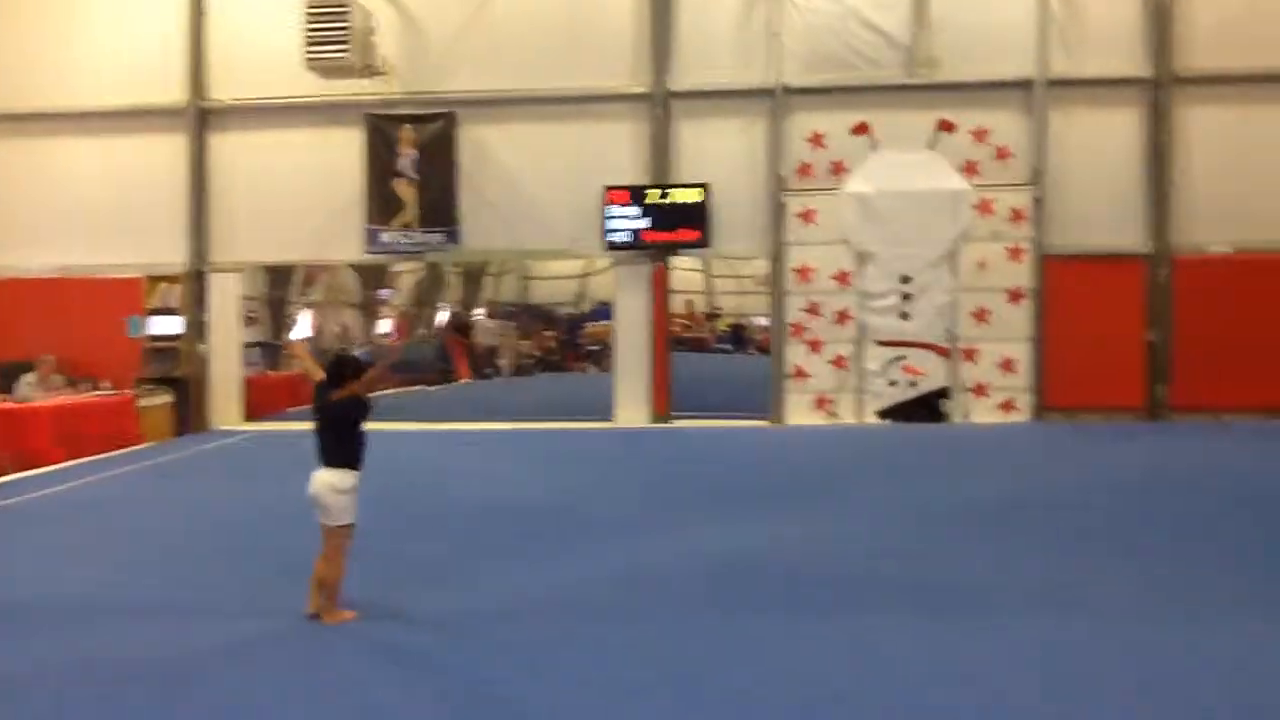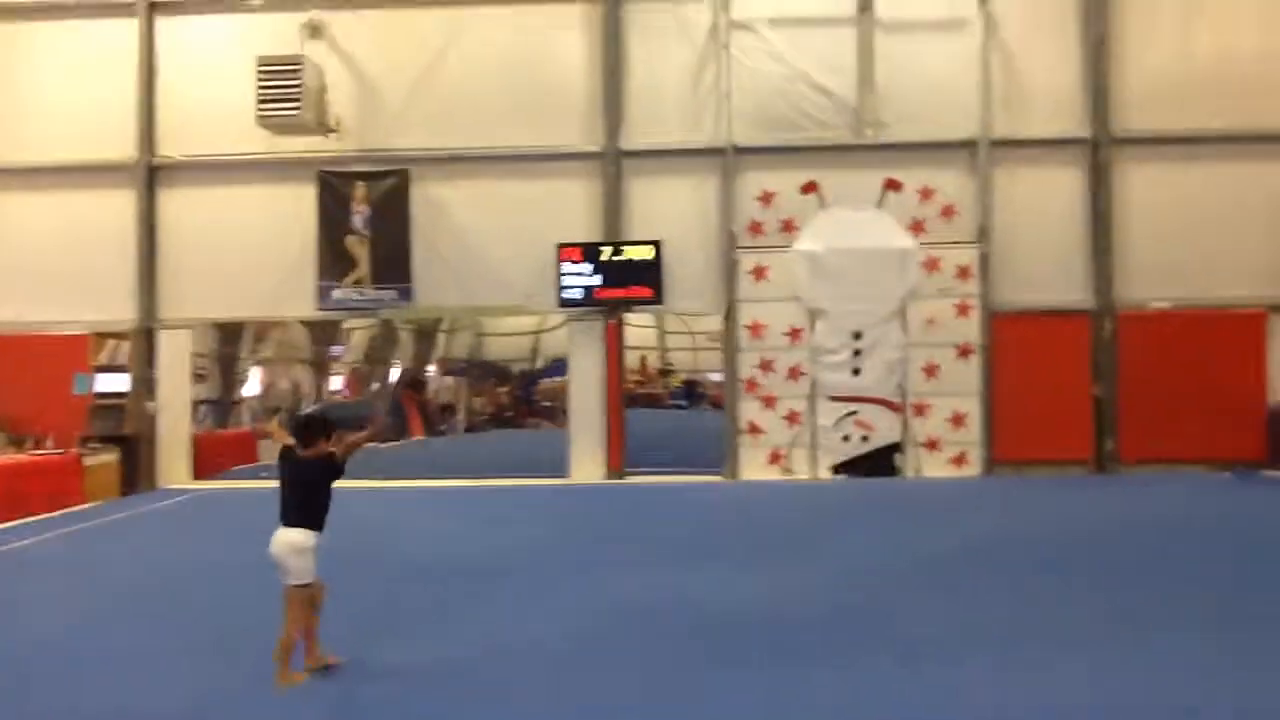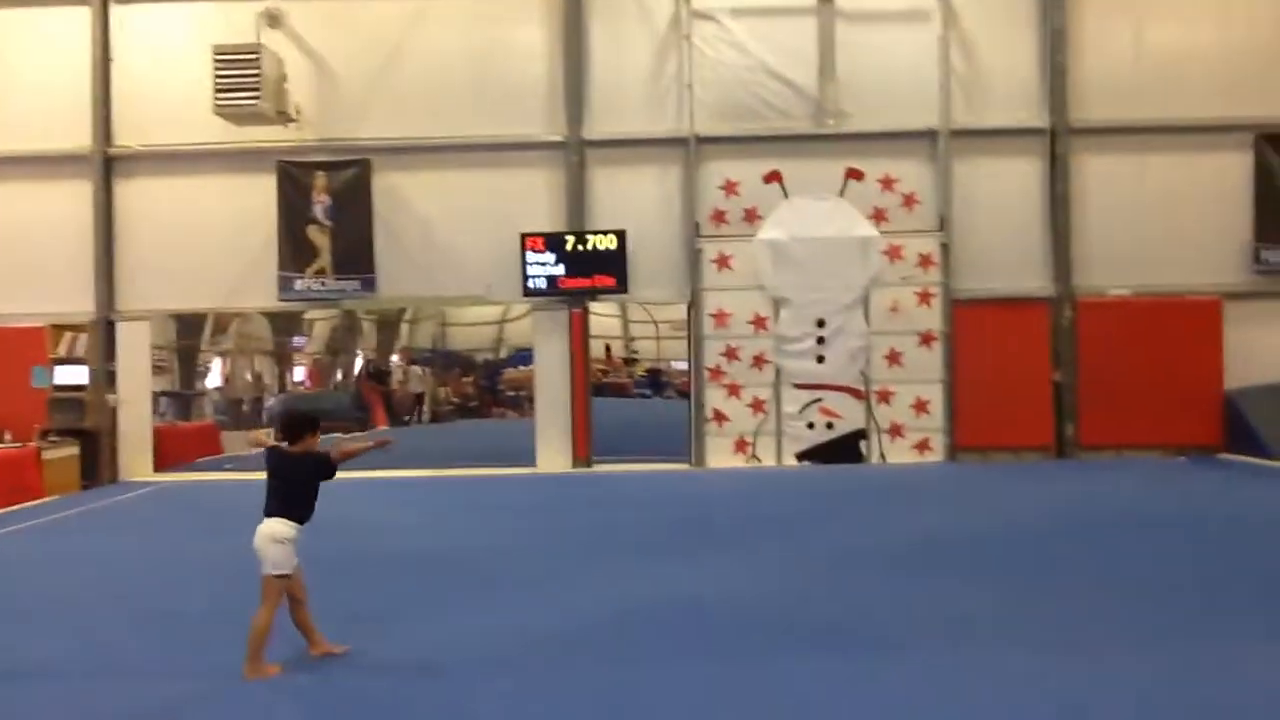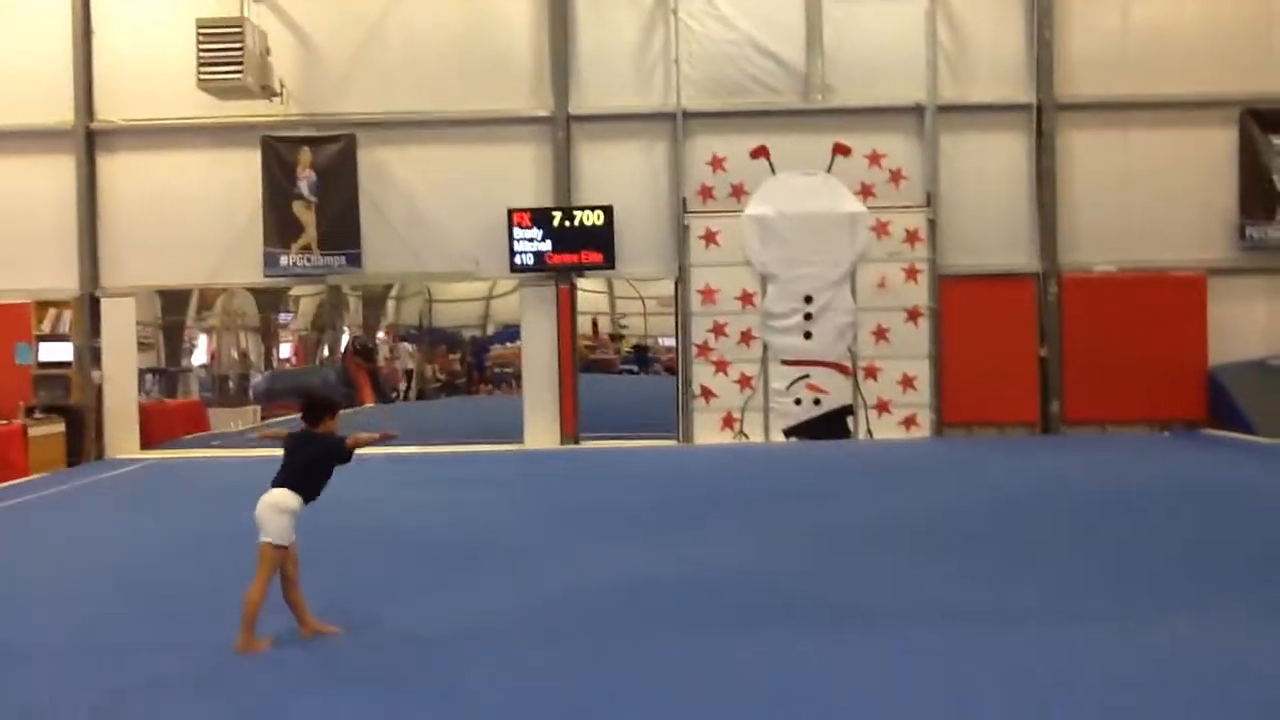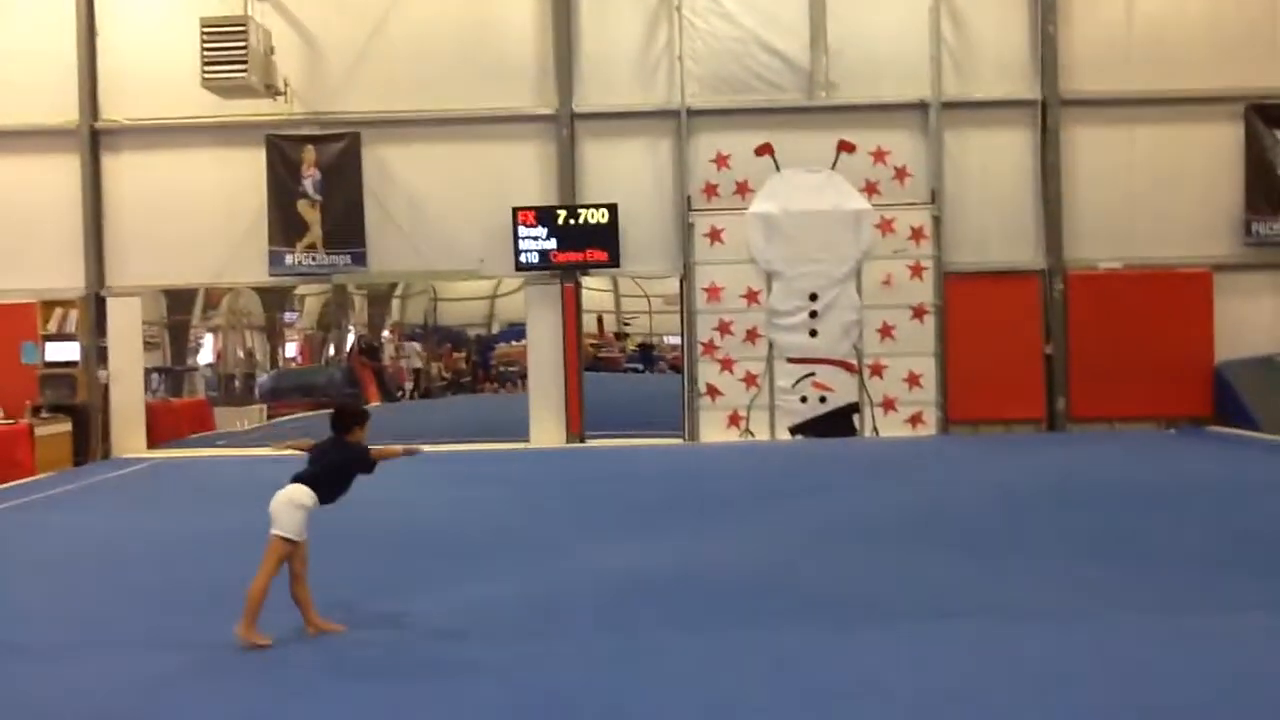
dt=0.2s
person 1, frame 1
left shoulder: (322, 400)
right shoulder: (349, 408)
left elbow: (315, 372)
right elbow: (367, 383)
left wrist: (300, 352)
right wrist: (386, 361)
left hip: (321, 479)
right hip: (339, 483)
left knee: (329, 549)
right knee: (336, 551)
left ankle: (315, 602)
right ankle: (332, 611)
person 1, frame 2
left shoulder: (290, 459)
right shoulder: (320, 467)
left elbow: (283, 438)
right elbow: (345, 447)
left wrist: (275, 428)
right wrist: (368, 434)
left hip: (287, 538)
right hip: (297, 543)
left knee: (316, 596)
right knee: (295, 614)
left ankle: (313, 656)
right ankle: (284, 673)
person 1, frame 3
left shoulder: (278, 456)
right shoulder: (310, 462)
left elbow: (266, 442)
right elbow: (343, 453)
left wrist: (260, 440)
right wrist: (371, 444)
left hip: (275, 532)
right hip: (278, 535)
left knee: (298, 595)
right knee: (270, 605)
left ankle: (317, 644)
right ankle: (253, 665)
person 1, frame 4
left shoulder: (299, 438)
right shoulder: (328, 445)
left elbow: (281, 435)
right elbow: (355, 441)
left wrist: (266, 433)
right wrist: (378, 437)
left hip: (275, 503)
right hip: (281, 506)
left knee: (290, 572)
right knee: (263, 578)
left ankle: (307, 623)
right ankle: (246, 638)
person 1, frame 5
left shoulder: (329, 445)
right shoulder: (354, 453)
left elbow: (307, 445)
right elbow: (379, 453)
left wrist: (290, 445)
right wrist: (403, 451)
left hip: (290, 498)
right hip: (296, 501)
left knee: (298, 570)
right knee: (269, 569)
left ankle: (313, 621)
right ankle: (247, 627)
